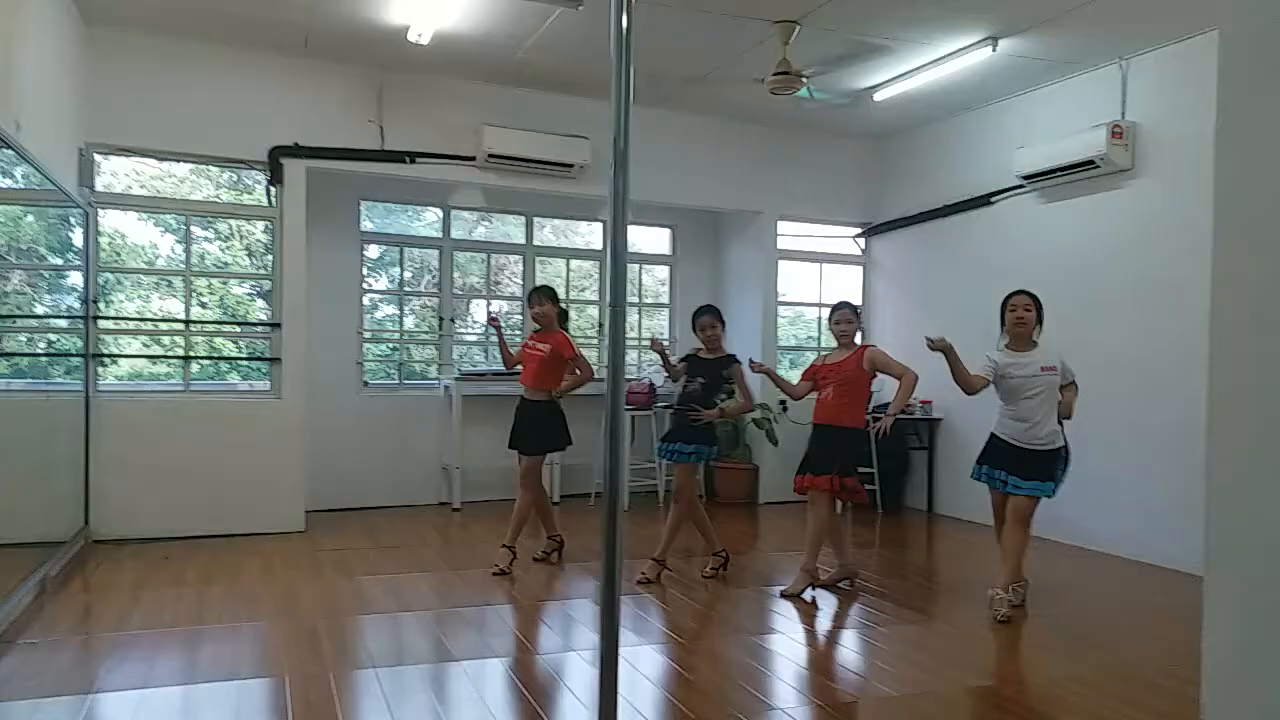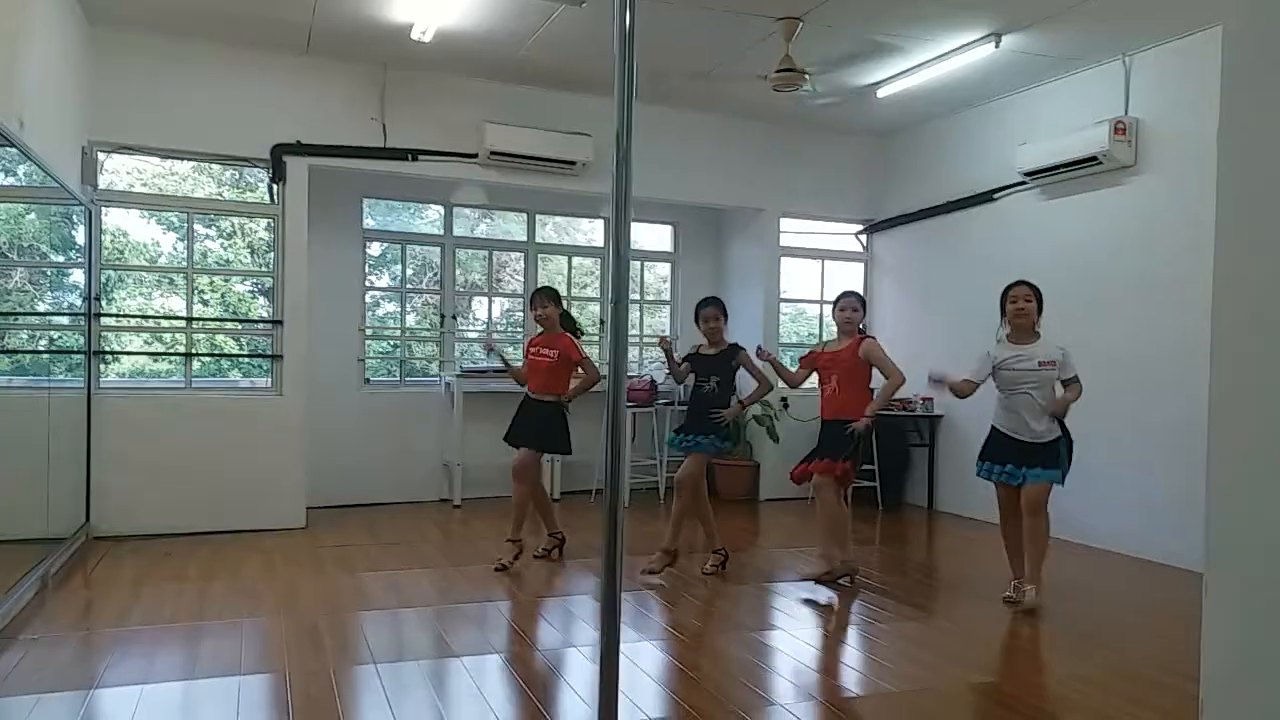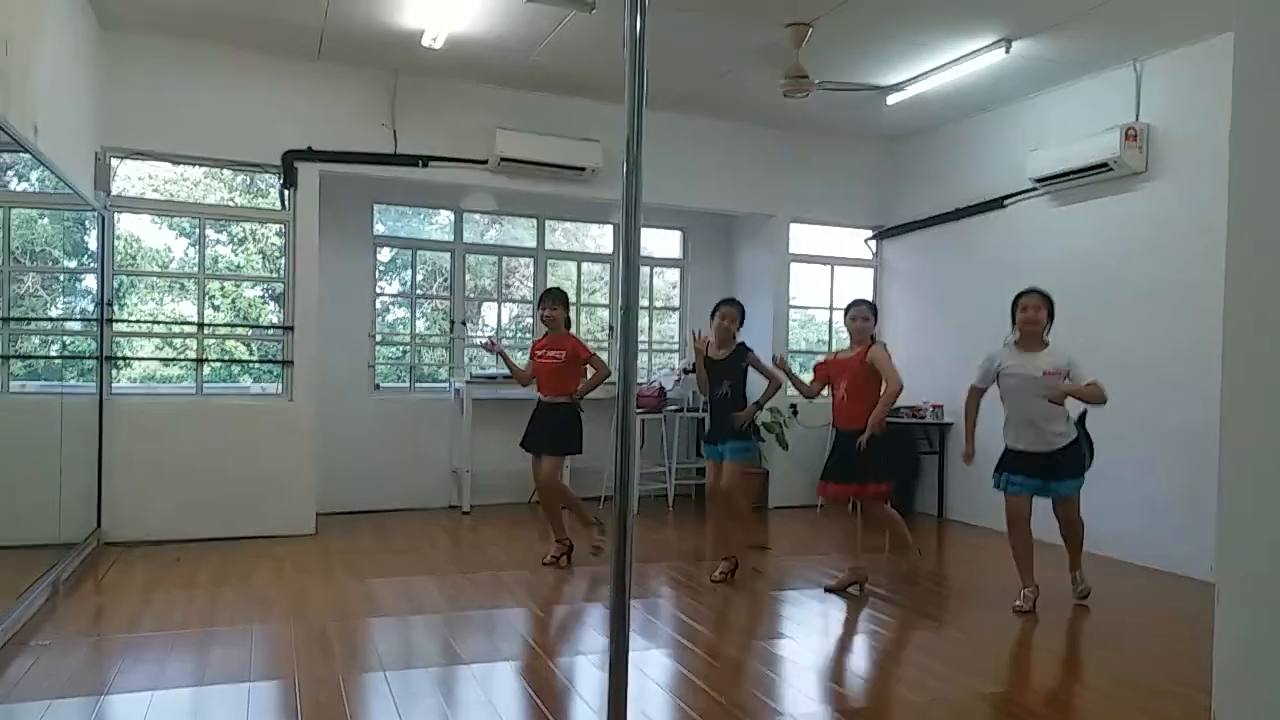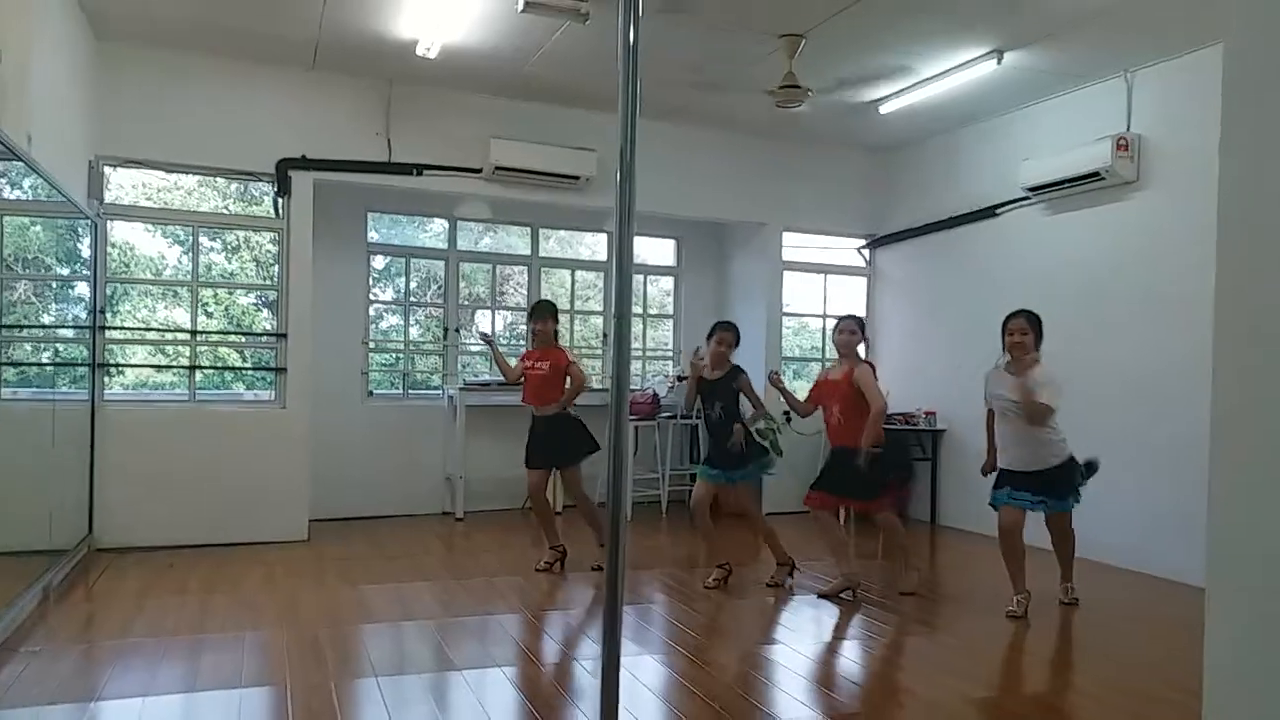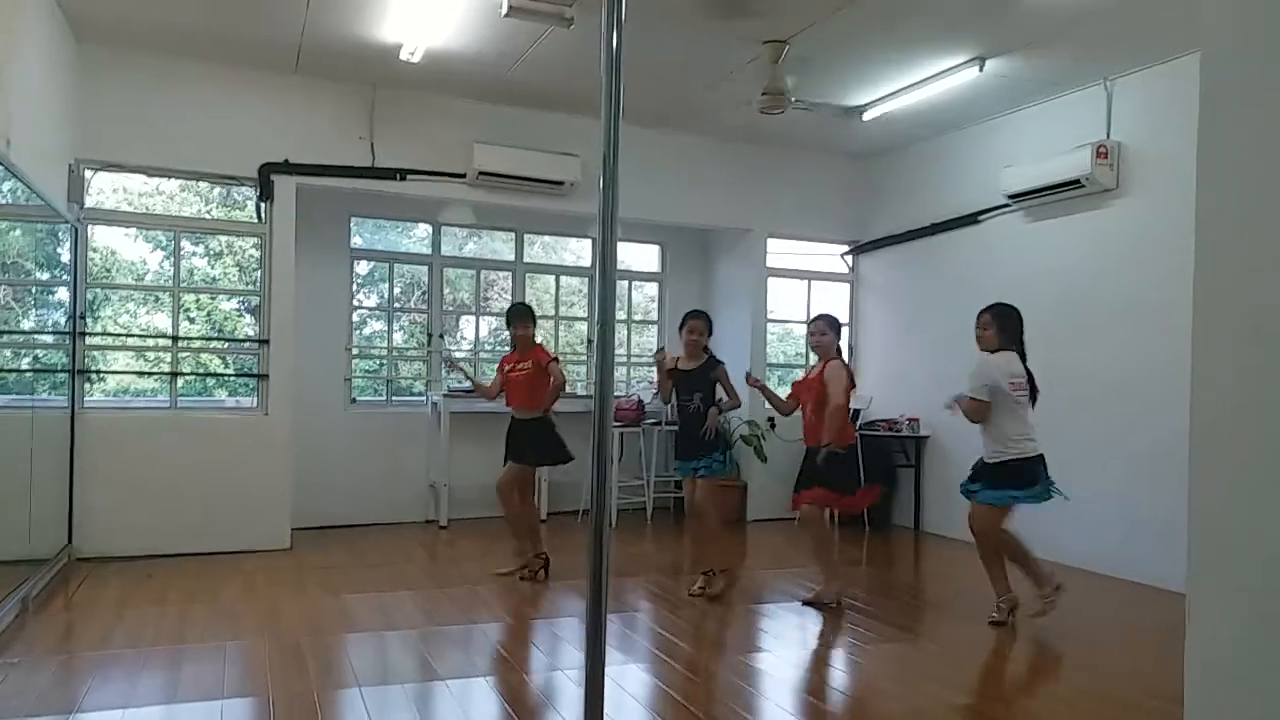
dt=0.2s
person 1, frame 1
left shoulder: (1054, 358)
right shoulder: (997, 360)
left elbow: (1071, 385)
right elbow: (971, 386)
left wrist: (1068, 401)
right wrist: (950, 354)
left hip: (1044, 450)
right hip: (1005, 445)
left knee: (1018, 516)
right knee: (1002, 515)
left ankle: (1002, 589)
right ankle: (1017, 581)
person 1, frame 2
left shoulder: (1056, 352)
right shoulder: (995, 352)
left elbow: (1075, 385)
right elbow: (967, 388)
left wrist: (1064, 401)
right wrist: (947, 382)
left hip: (1044, 442)
right hip: (1005, 438)
left knee: (1033, 505)
right knee: (1008, 507)
left ankle: (1033, 582)
right ankle: (1018, 577)
person 1, frame 3
left shoulder: (1060, 359)
right shoulder: (997, 358)
left elbow: (1100, 395)
right elbow: (975, 395)
left wrist: (1070, 389)
right wrist: (969, 440)
left hip: (1059, 448)
right hip: (1017, 452)
left knee: (1067, 514)
right knee: (1015, 515)
left ankle: (1076, 571)
right ankle: (1028, 586)
person 1, frame 4
left shoulder: (1044, 377)
right shoulder: (994, 374)
left elbow: (1039, 418)
left wrist: (1023, 378)
right wrist: (990, 454)
left hip: (1051, 466)
right hip: (1012, 468)
left knee: (1058, 530)
right knee: (1008, 527)
left ankle: (1066, 580)
right ankle: (1020, 593)
person 1, frame 5
left shoulder: (987, 364)
right shoulder: (1017, 365)
left elbow: (975, 414)
left wrist: (959, 403)
left hip: (1012, 461)
right hip: (1023, 458)
left knee: (987, 526)
right knee: (980, 525)
left ankle: (1045, 582)
right ankle: (1006, 598)
person 2, frame 1
left shoulder: (868, 355)
right shoulder: (822, 361)
left elbow: (909, 376)
right elbow: (797, 392)
left wrist: (891, 414)
right wrist: (770, 373)
left hip: (847, 435)
right hip: (821, 434)
left knee: (818, 498)
right knee: (823, 501)
left ankle: (807, 570)
right ankle: (845, 565)
person 2, frame 2
left shoulder: (866, 345)
right shoulder: (821, 350)
left elbow: (896, 377)
right elbow: (795, 381)
left wrist: (870, 414)
right wrist: (773, 362)
left hip: (852, 427)
right hip: (830, 427)
left knee: (822, 483)
right knee: (832, 490)
left ankle: (828, 555)
right ankle: (845, 560)
person 2, frame 3
left shoulder: (875, 351)
right shoulder: (834, 359)
left elbow: (895, 385)
right elbow: (809, 391)
left wrist: (872, 425)
right wrist: (787, 372)
left hip: (867, 438)
right hip: (844, 439)
left knee: (873, 504)
right knee: (836, 501)
left ankle: (910, 546)
right ankle: (856, 570)
person 2, frame 4
left shoulder: (861, 370)
right shoulder: (825, 376)
left elbow: (878, 407)
right elbow: (805, 410)
left wrist: (866, 446)
right wrist: (783, 390)
left hip: (867, 455)
right hip: (840, 454)
left knee: (883, 515)
right knee: (822, 511)
left ankle: (907, 568)
right ankle: (847, 575)
person 2, frame 5
left shoulder: (833, 366)
right shoulder: (812, 372)
left elbow: (838, 404)
right elbow: (788, 408)
left wrist: (826, 444)
right wrist: (764, 391)
left hip: (835, 453)
right hip: (819, 453)
left knee: (810, 511)
right knee: (810, 515)
left ankle: (834, 580)
right ankle: (830, 583)
person 3, frame 1
left shoulder: (561, 340)
right shoulder: (533, 338)
left elbow: (587, 373)
right elbow: (509, 361)
left wrist: (559, 391)
right wrist: (499, 332)
left hip: (544, 412)
right hip: (526, 409)
left knee: (526, 480)
right knee: (532, 480)
left ankle: (508, 548)
right ankle: (553, 538)
person 3, frame 2
left shoulder: (567, 343)
right shoulder: (533, 343)
left elbow: (593, 375)
right elbow: (523, 377)
left wrist: (567, 395)
right wrist: (500, 357)
left hip: (549, 413)
right hip: (528, 409)
left knee: (520, 470)
right knee: (530, 478)
left ankle: (514, 541)
right ankle: (554, 534)
person 3, frame 3
left shoulder: (572, 343)
right shoulder: (538, 344)
left elbow: (603, 371)
right elbow: (524, 378)
left wrist: (578, 394)
right wrist: (499, 352)
left hip: (562, 415)
right hip: (542, 413)
left knee: (549, 479)
right knee: (542, 482)
left ankle: (592, 524)
right ankle: (561, 540)
person 3, frame 4
left shoulder: (558, 354)
right shoulder: (528, 355)
left elbow: (580, 381)
right elbow: (511, 377)
left wrist: (562, 404)
right wrist: (493, 347)
left hip: (560, 427)
right hip: (539, 427)
left knee: (575, 493)
right knee: (534, 491)
left ankle: (605, 544)
right ankle: (556, 548)
person 3, frame 5
left shoulder: (540, 352)
right shoulder: (507, 360)
left elbow: (558, 380)
right elbow: (491, 392)
left wrist: (545, 407)
right wrist: (463, 372)
left hip: (535, 429)
right hip: (517, 428)
left knee: (505, 487)
right knee: (523, 496)
left ankle: (525, 554)
right ankle: (538, 556)
person 4, frame 1
left shoulder: (729, 363)
right shoulder: (693, 357)
left elbow: (747, 403)
right elbow: (674, 374)
left wrist: (719, 412)
right wrist: (663, 356)
left hip: (698, 432)
right hip: (680, 429)
left knee: (680, 494)
right knee: (687, 496)
left ankle: (658, 559)
right ankle: (718, 551)
person 4, frame 2
left shoulder: (734, 352)
right shoulder: (695, 352)
left elbow: (766, 384)
right elbow: (678, 376)
left wrist: (740, 406)
right wrist: (669, 354)
left hip: (713, 426)
right hip: (691, 423)
left knee: (684, 480)
right knee: (695, 489)
left ankle: (668, 549)
right ankle: (717, 549)
person 4, frame 3
left shoulder: (742, 353)
right shoulder: (705, 350)
left elbow: (775, 382)
right elbow: (702, 386)
left wrist: (755, 407)
right wrist: (699, 354)
left hip: (737, 430)
right hip: (715, 430)
left knee: (729, 488)
right knee: (715, 493)
left ankle: (747, 545)
right ankle: (728, 556)
person 4, frame 4
left shoulder: (736, 375)
right shoulder: (699, 372)
left elbow: (759, 409)
right elbow: (688, 406)
left wrist: (742, 425)
right wrist: (694, 374)
left hip: (739, 451)
right hip: (715, 452)
left knee: (751, 513)
right knee: (698, 505)
left ankle: (784, 562)
right ankle: (722, 565)
person 4, frame 5
left shoulder: (714, 365)
right shoulder: (673, 364)
left elbow: (734, 400)
right elbow: (665, 397)
left wrist: (716, 408)
right wrist: (661, 369)
left hip: (709, 443)
right hip: (685, 443)
left knee: (703, 505)
right knee: (697, 507)
left ankle: (720, 568)
right ankle: (708, 572)
